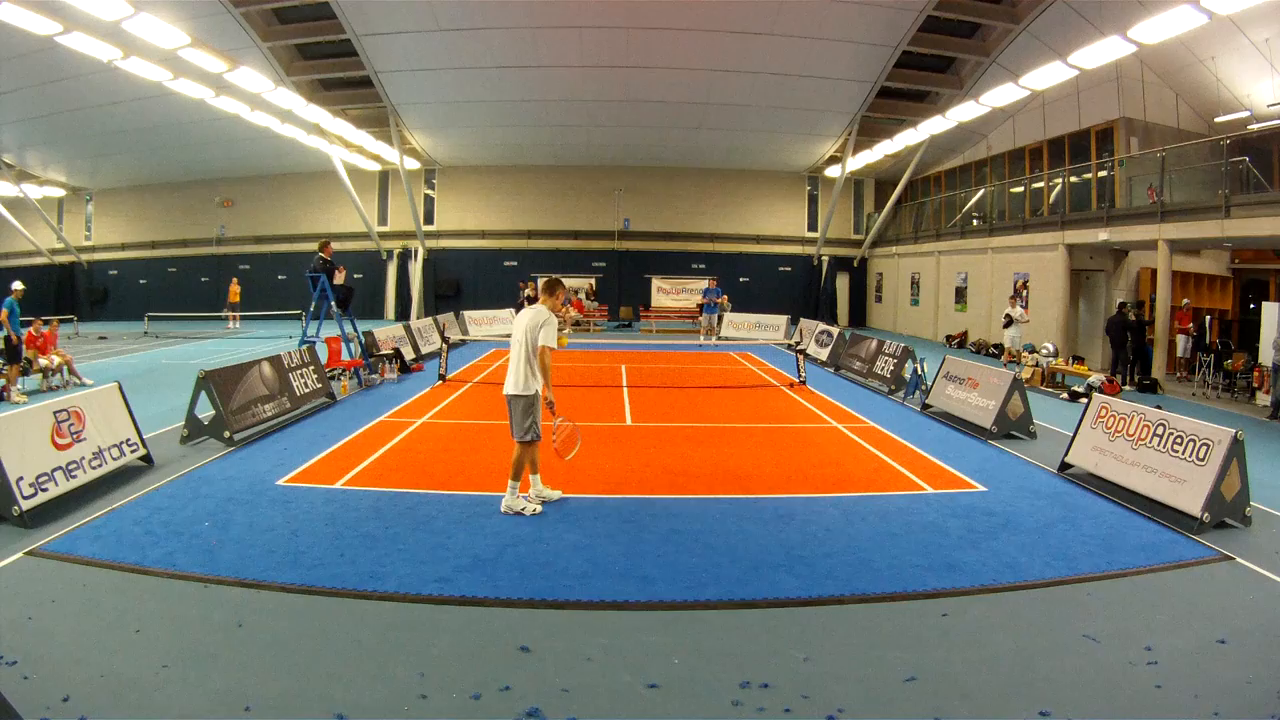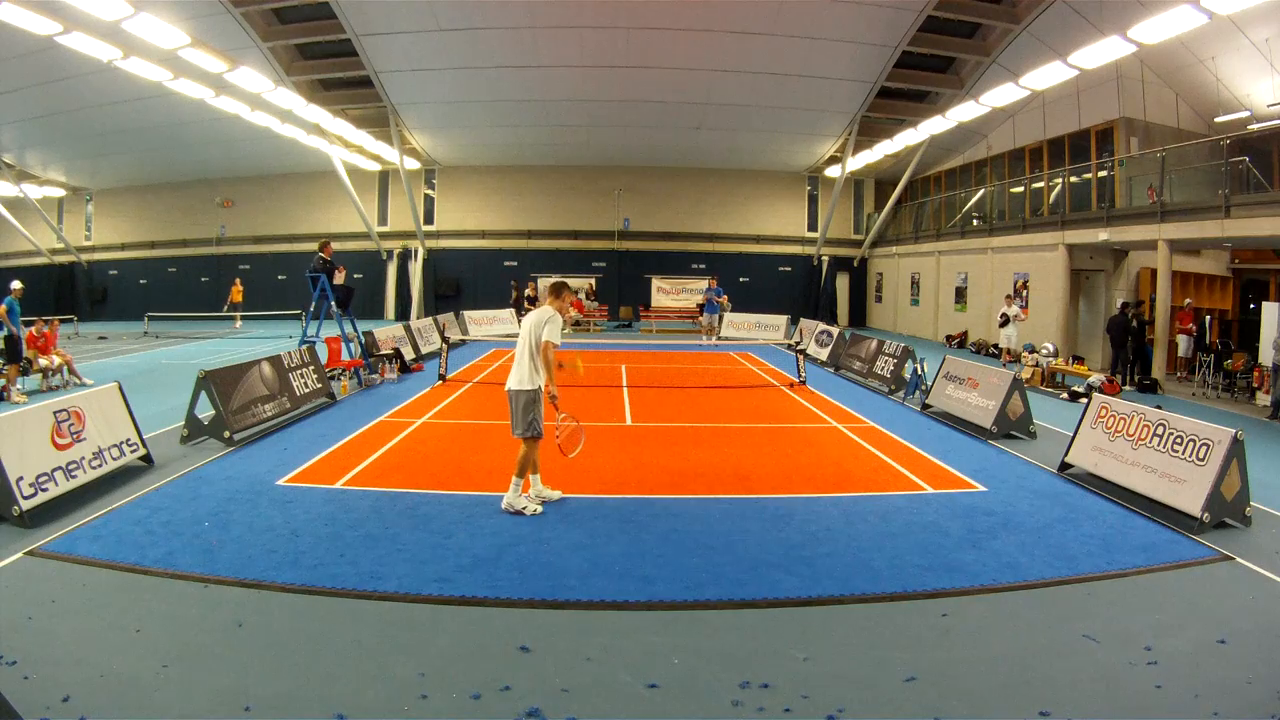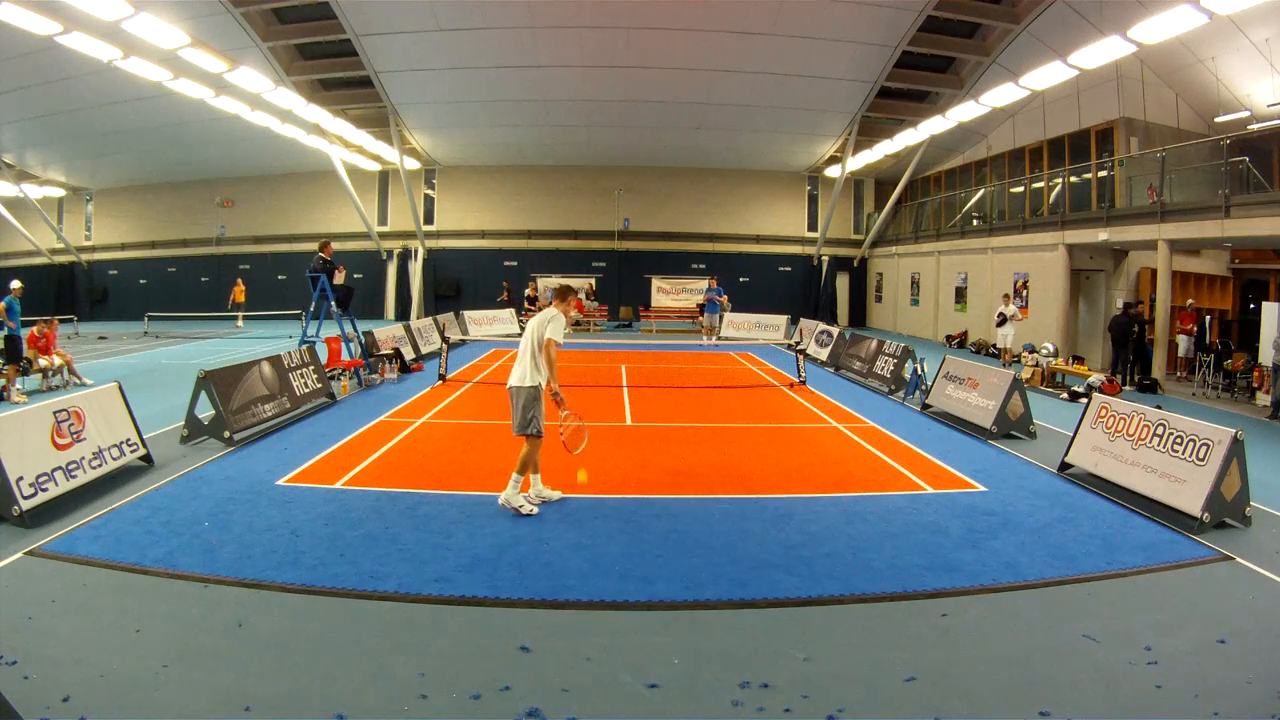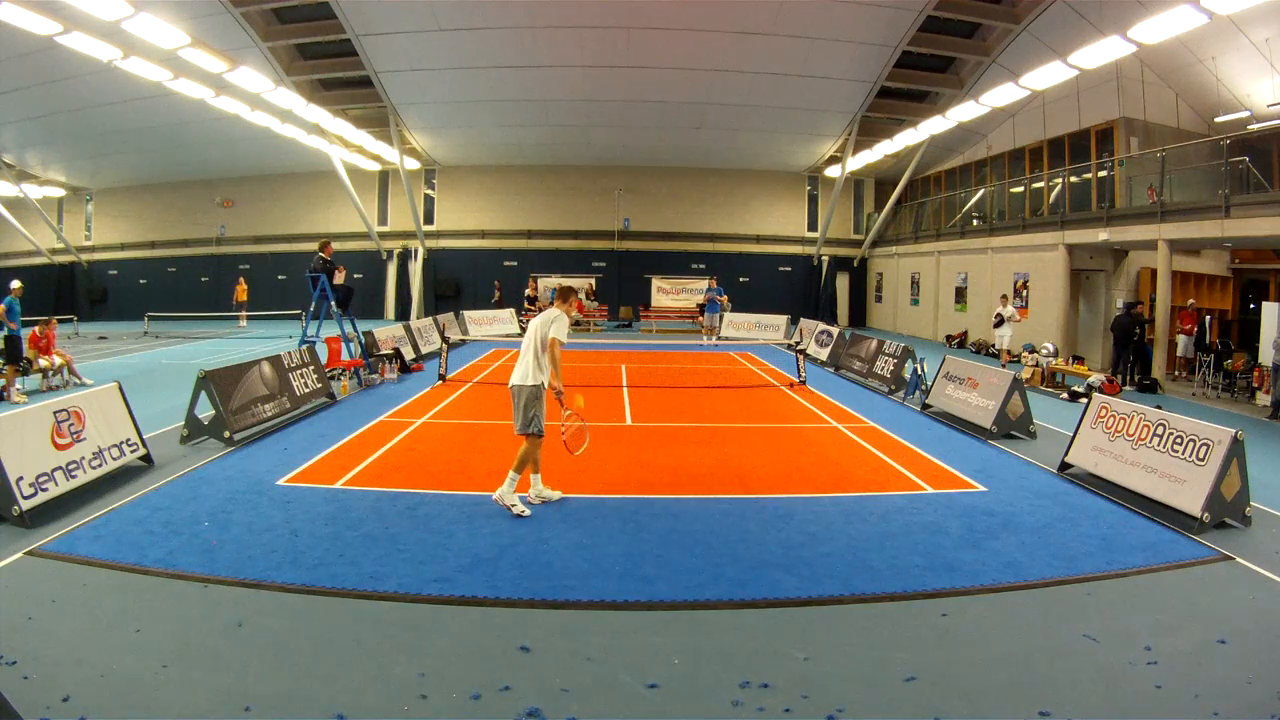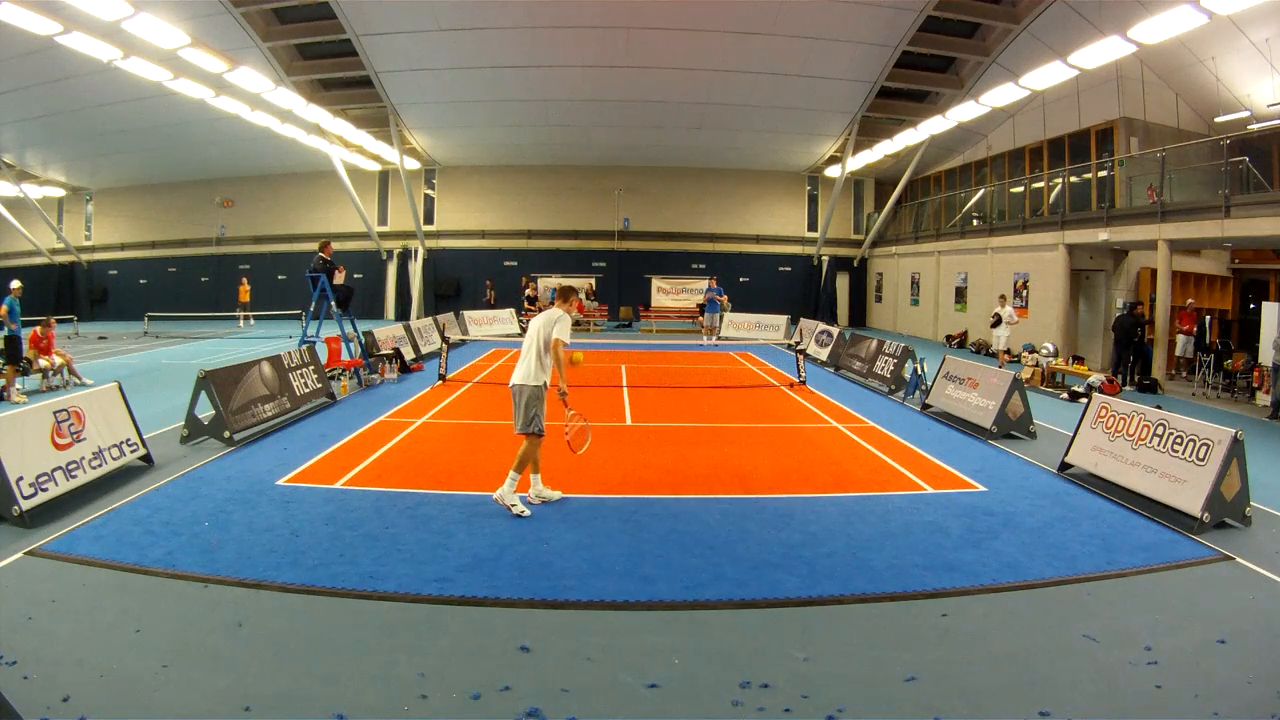
dt=0.2s
person 1, frame 1
left shoulder: (524, 313)
right shoulder: (548, 318)
right elbow: (543, 354)
left wrist: (549, 346)
right wrist: (549, 390)
left hip: (515, 385)
right hip: (526, 388)
left knee: (533, 439)
right knee: (525, 443)
left ankle: (536, 490)
right ankle: (511, 499)
person 1, frame 2
left shoulder: (533, 315)
right shoulder: (553, 317)
right elbow: (545, 349)
left wrist: (553, 365)
right wrist: (551, 384)
left hip: (518, 382)
right hip: (528, 385)
left knee: (533, 438)
right knee: (531, 440)
left ankle: (536, 490)
right ankle: (513, 497)
person 1, frame 3
left shoulder: (539, 317)
right shoulder: (557, 317)
right elbow: (548, 347)
left wrist: (552, 387)
right wrist: (554, 383)
left hip: (520, 381)
right hip: (528, 384)
left knee: (535, 437)
right knee: (533, 438)
left ankle: (536, 489)
right ankle: (511, 493)
person 1, frame 4
left shoulder: (540, 317)
right shoulder: (561, 317)
right elbow: (552, 346)
left wrist: (552, 379)
right wrist: (558, 380)
left hip: (522, 381)
right hip: (531, 383)
left knee: (535, 437)
right knee: (533, 437)
left ankle: (536, 489)
right ankle: (506, 491)
person 1, frame 5
left shoulder: (540, 317)
right shoulder: (562, 317)
right elbow: (556, 347)
left wrist: (559, 362)
right wrist: (562, 381)
left hip: (522, 380)
right hip: (532, 383)
left knee: (536, 436)
right knee: (534, 437)
left ankle: (537, 489)
right ankle: (507, 491)
